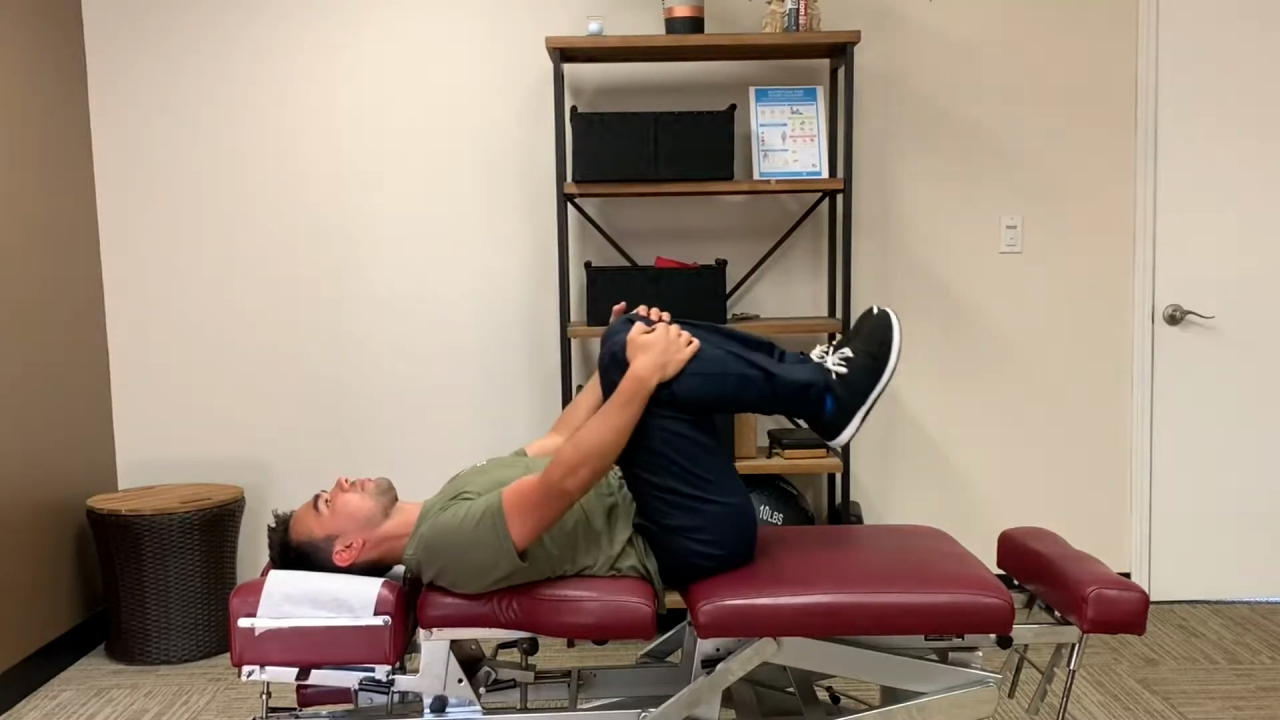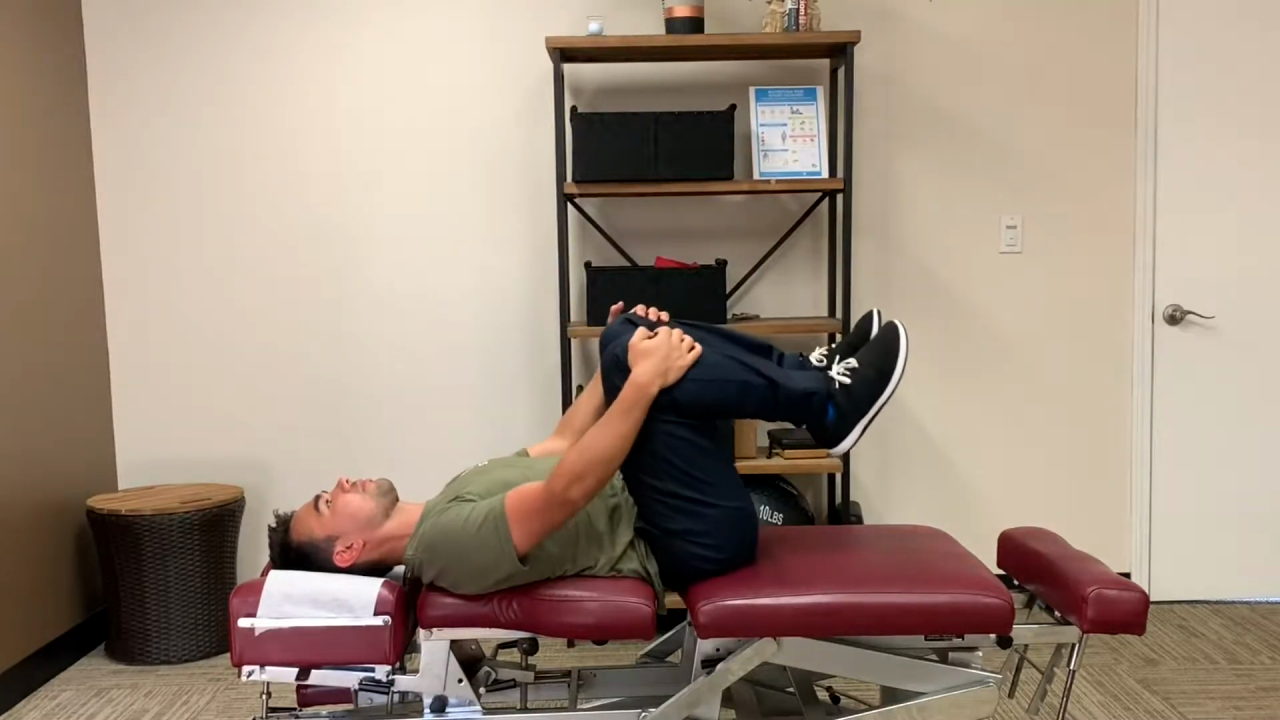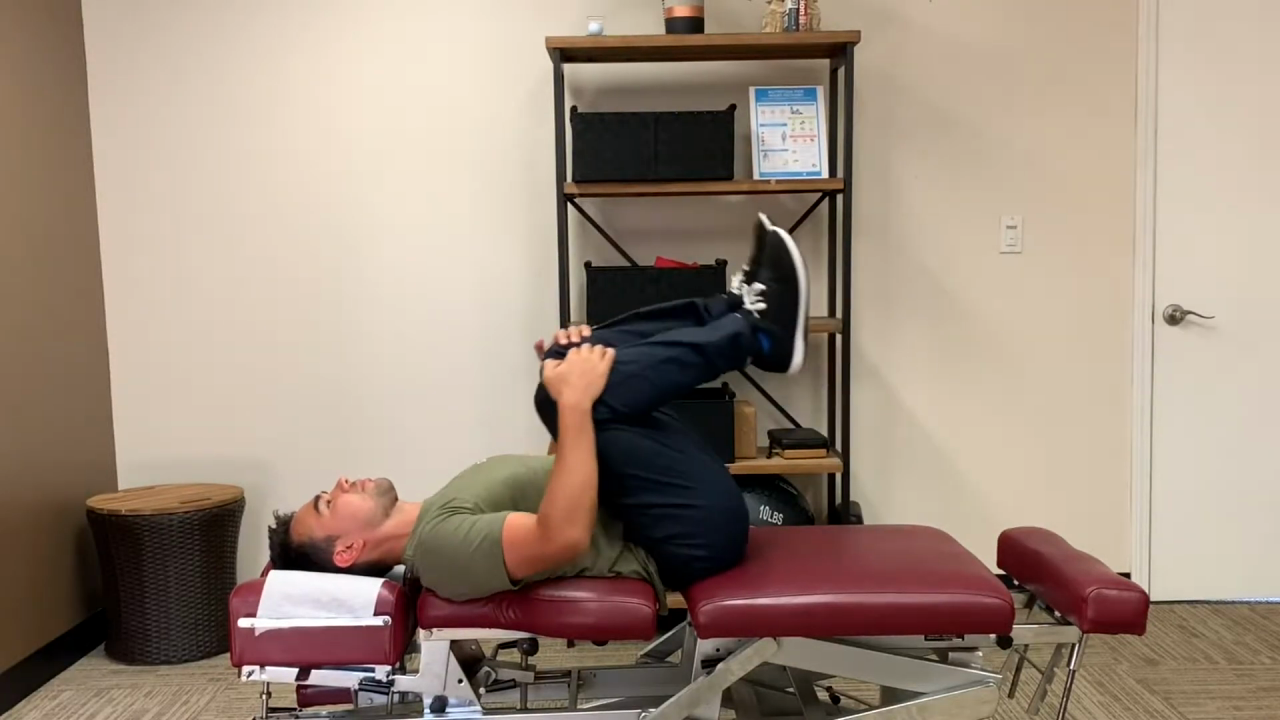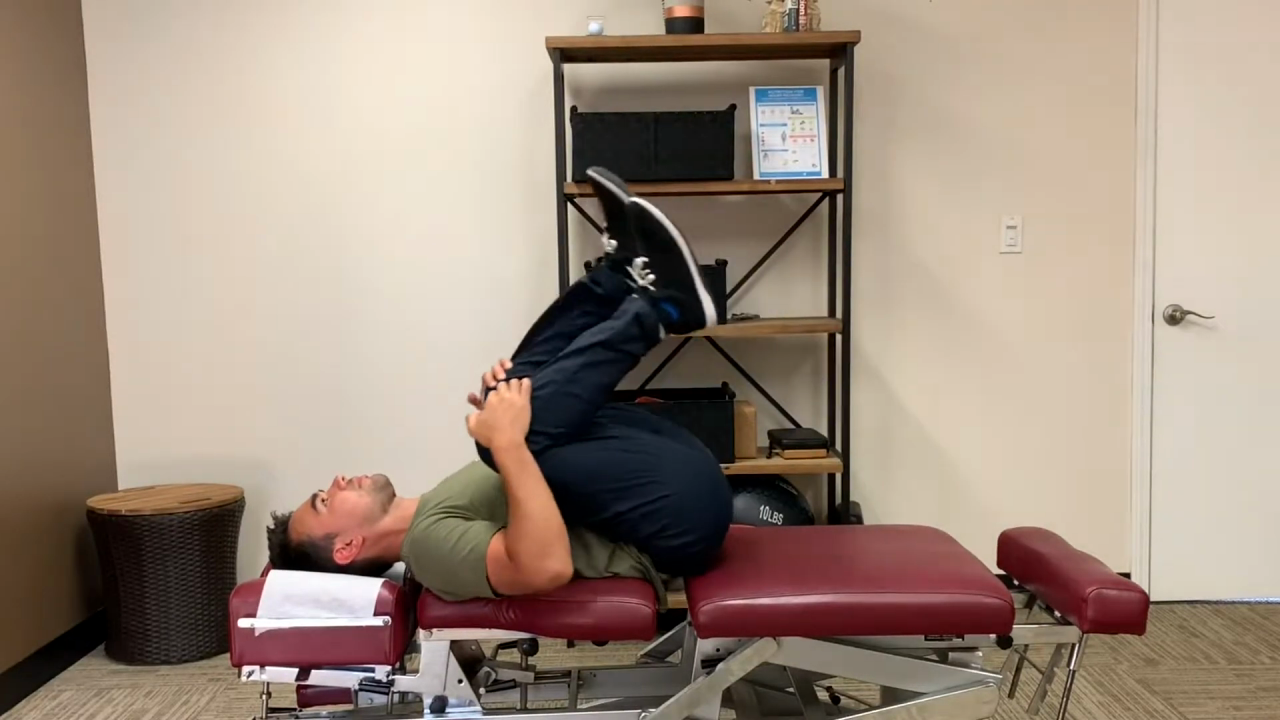
dt=0.4s
person 1, frame 1
left shoulder: (451, 509)
right shoulder: (445, 542)
left elbow: (556, 443)
right elbow: (567, 480)
left wrist: (626, 360)
right wrist: (642, 373)
right hip: (694, 540)
left knee: (636, 339)
right knee: (639, 360)
left ankle: (812, 375)
right ankle: (824, 395)
person 1, frame 2
left shoulder: (453, 506)
right shoulder: (447, 544)
left elbow: (559, 446)
right elbow: (569, 489)
left wrist: (627, 361)
right wrist: (645, 379)
left hip: (638, 504)
right hip: (698, 539)
left knee: (635, 340)
right knee: (645, 363)
left ankle: (814, 381)
right ankle: (825, 402)
person 1, frame 3
left shoulder: (442, 515)
right shoulder: (441, 546)
left elbow: (559, 467)
right elbow: (565, 536)
left wrist: (572, 380)
right wrist: (574, 401)
right hip: (699, 527)
left knee: (582, 361)
right knee: (566, 392)
left ankle: (741, 312)
right ankle: (753, 332)
person 1, frame 4
left shoulder: (435, 512)
right shoulder: (433, 545)
right elbow: (548, 565)
left wrist: (510, 401)
right wrist: (508, 440)
right hip: (682, 506)
left knee: (528, 391)
left ankle: (631, 279)
right ankle: (656, 304)
